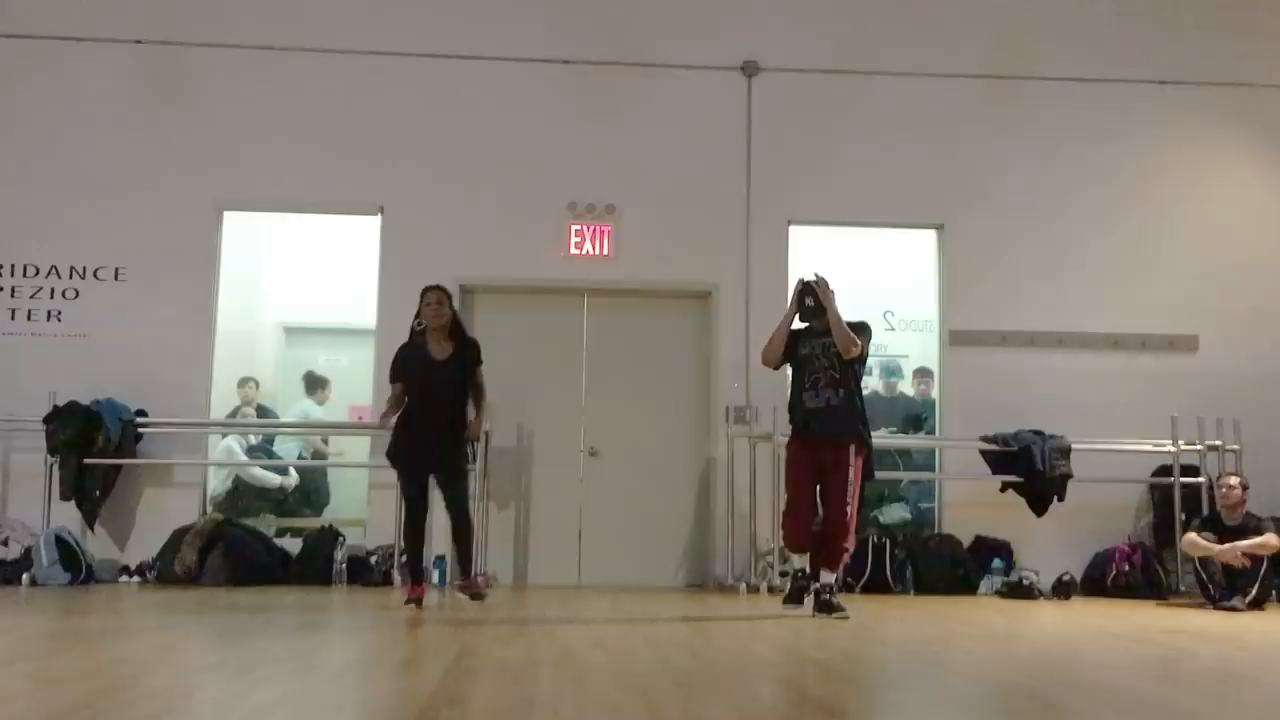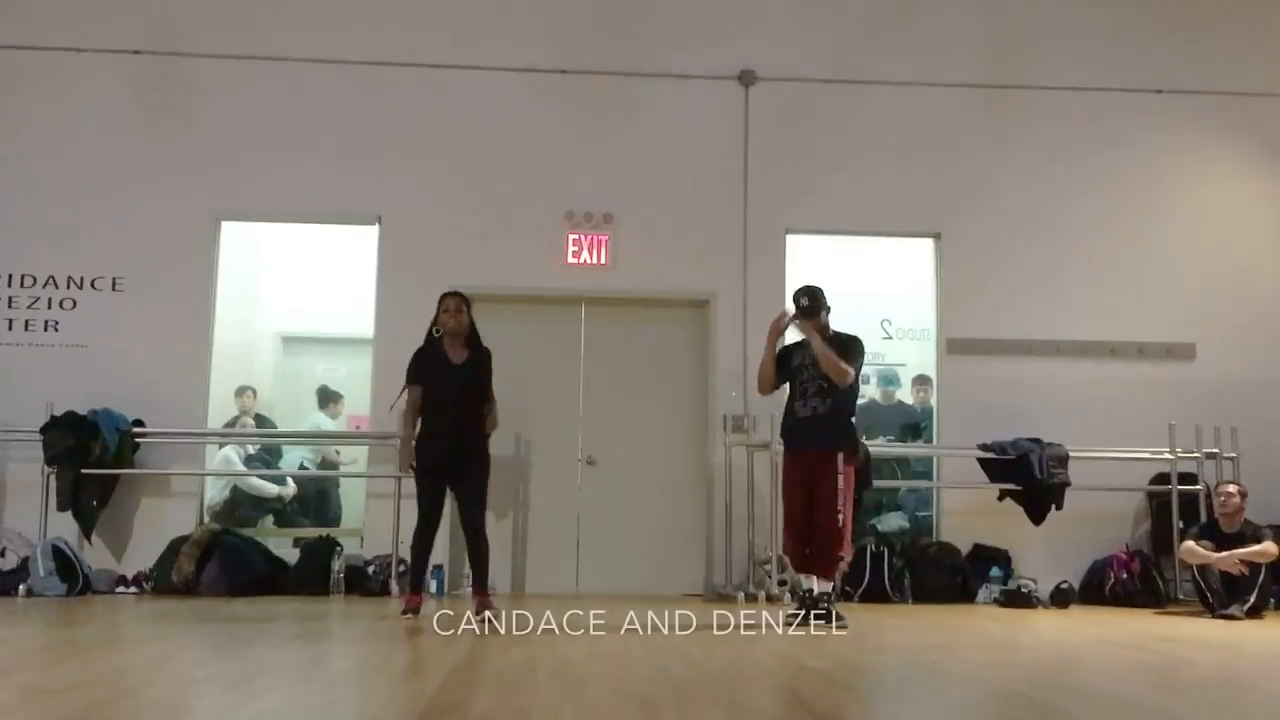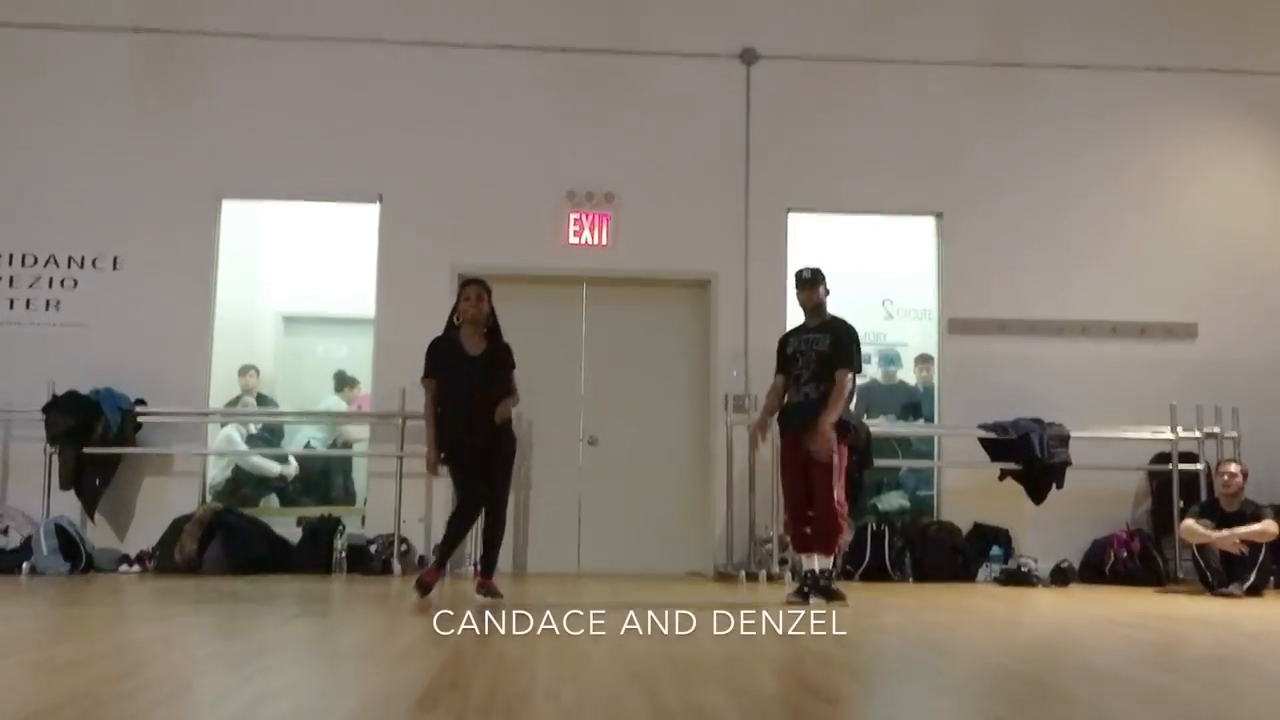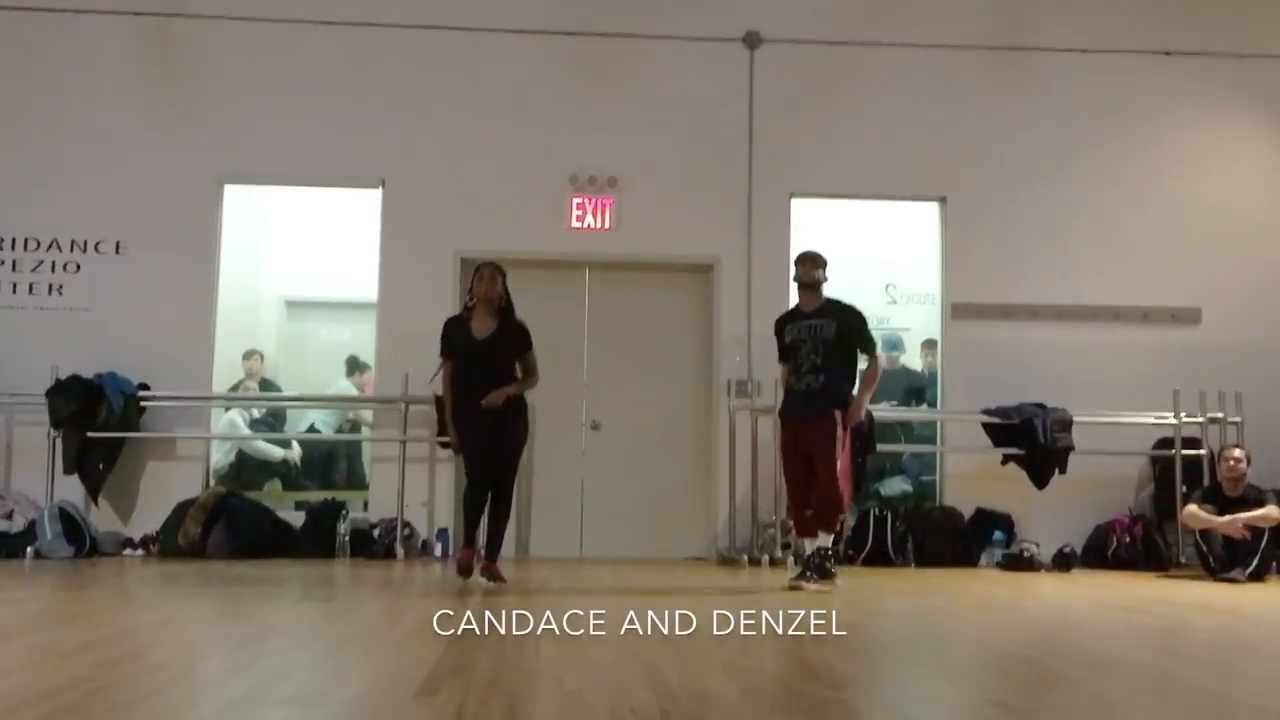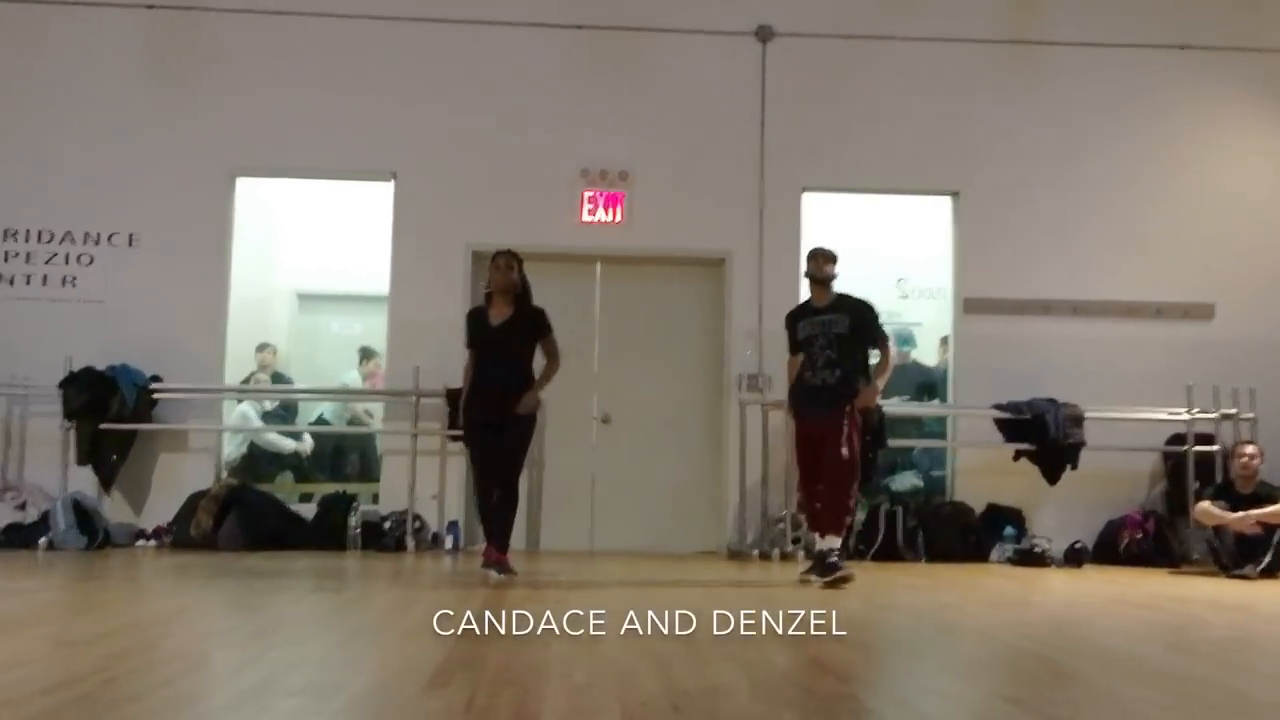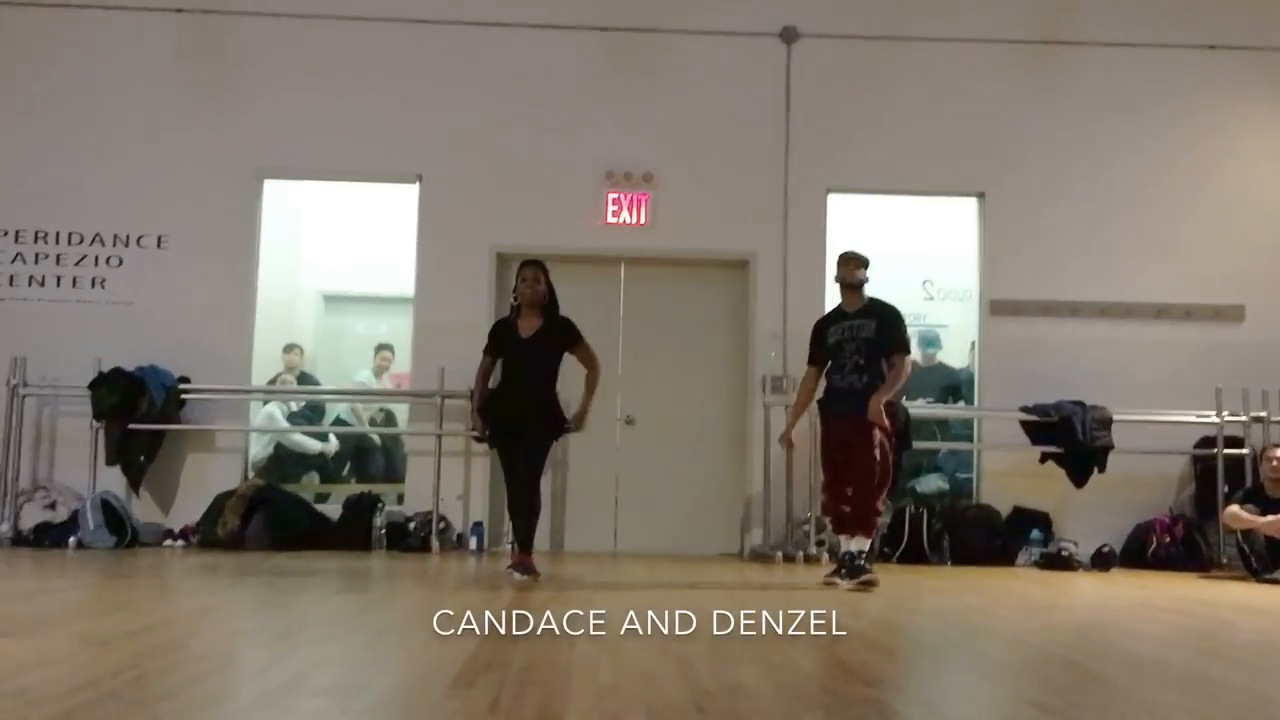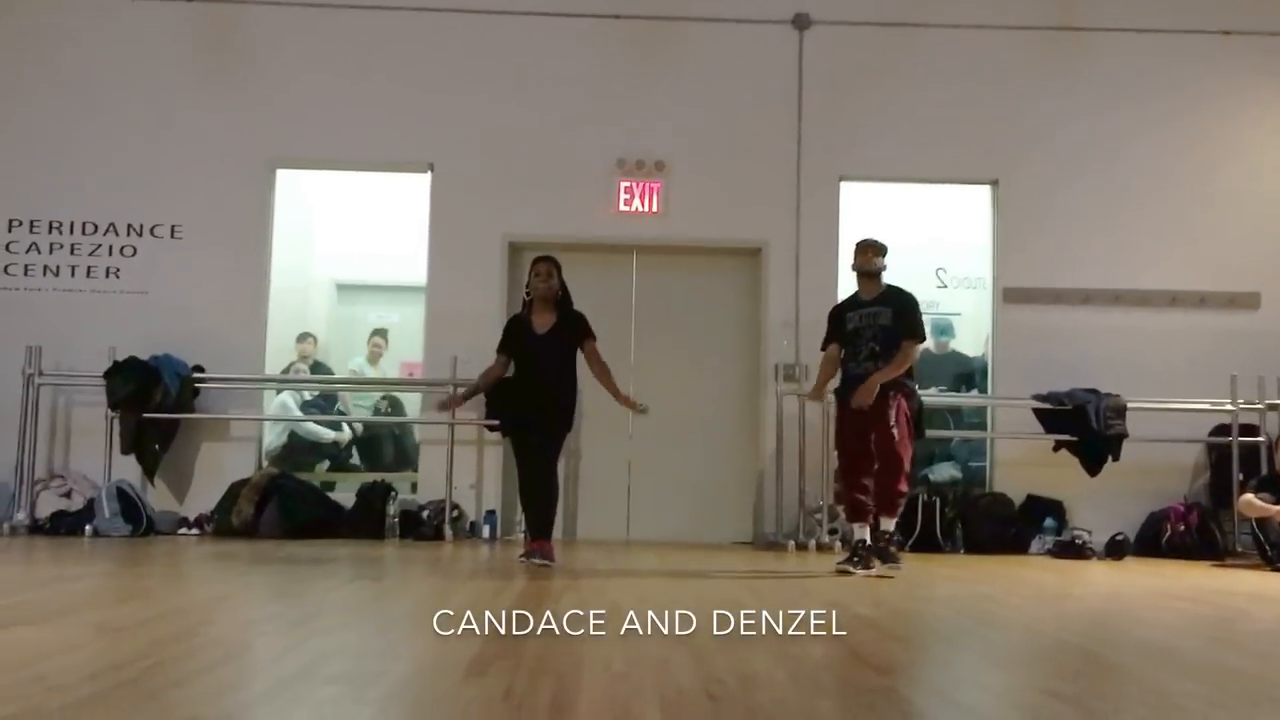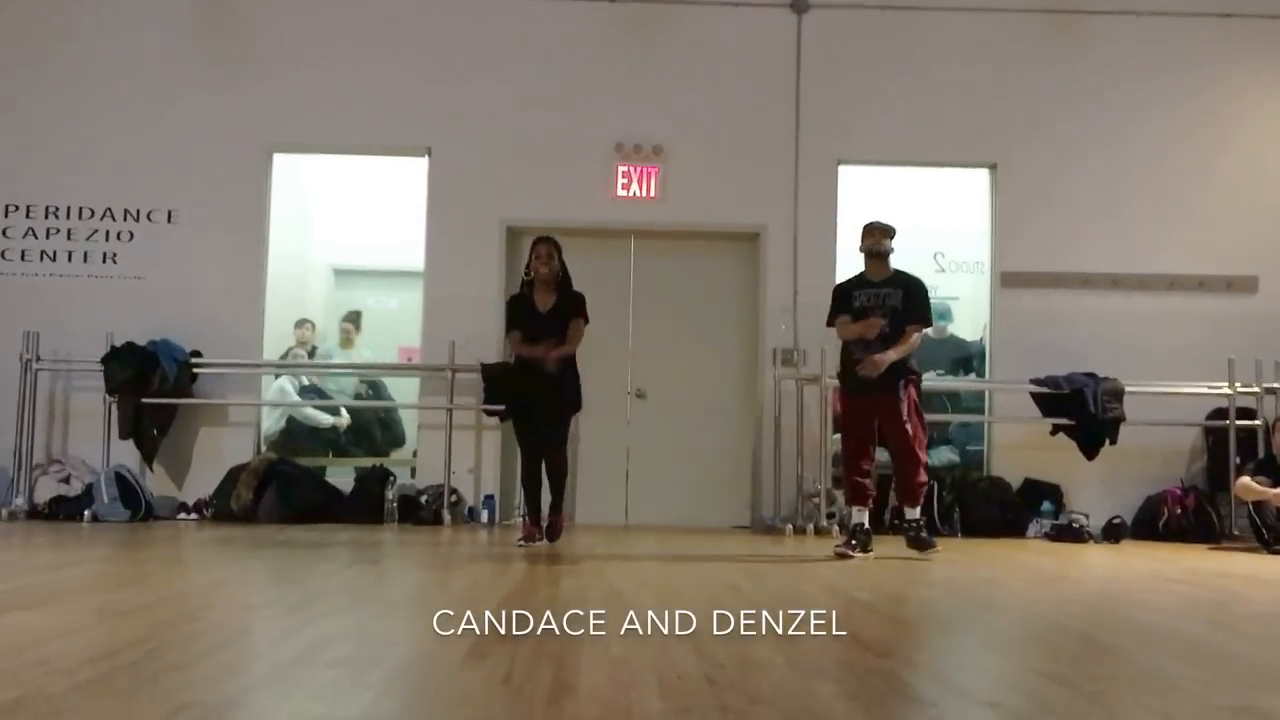
dt=0.2s
person 1, frame 1
left shoulder: (858, 330)
right shoulder: (796, 337)
left elbow: (849, 349)
right elbow: (768, 359)
left wrist: (829, 305)
right wrist: (791, 311)
left hip: (845, 438)
right hip: (804, 437)
left knee: (839, 516)
right knee: (797, 511)
left ankle: (826, 590)
right ankle: (800, 575)
person 1, frame 2
left shoulder: (849, 344)
right shoulder: (789, 353)
left elbow: (843, 377)
right elbow: (764, 387)
left wrist: (815, 339)
right wrist: (772, 341)
left hip: (835, 447)
right hip: (797, 447)
left knee: (832, 524)
right knee: (796, 524)
left ankle: (825, 600)
right ankle: (807, 595)
person 1, frame 3
left shoulder: (843, 332)
right shoulder: (790, 338)
left elbow: (845, 384)
right elbow: (778, 386)
left wrist: (826, 424)
right wrist: (762, 421)
left hip: (826, 431)
right hip: (792, 430)
left knee: (829, 502)
right knee: (797, 505)
left ankle: (824, 576)
right ankle: (808, 576)
person 1, frame 4
left shoulder: (845, 316)
right shoulder: (784, 323)
left elbow: (874, 360)
left wrist: (862, 398)
right wrist: (782, 406)
left hip: (831, 412)
right hip: (793, 416)
left knee: (829, 480)
right knee: (799, 488)
left ankle: (824, 553)
right ankle: (811, 557)
person 1, frame 5
left shoulder: (859, 310)
right shoulder: (795, 318)
left elbow: (884, 352)
left wrist: (874, 385)
right wrist: (791, 397)
left hip: (845, 406)
right hip: (807, 408)
left knee: (841, 479)
right knee: (812, 483)
left ankle: (833, 553)
right ankle: (822, 553)
person 1, frame 6
left shoulder: (886, 315)
right shoulder: (825, 324)
left elbow: (902, 366)
right elbow: (812, 374)
left wrist: (882, 399)
right wrist: (792, 422)
left hip: (872, 409)
right hip: (835, 411)
left knee: (870, 480)
right knee: (837, 485)
left ankle: (861, 557)
right ankle: (847, 555)
person 1, frame 7
left shoulder: (902, 302)
right shoulder: (841, 311)
left elbow: (909, 352)
right elbow: (831, 355)
left wrist: (876, 381)
right wrist: (821, 383)
left hip: (891, 391)
right hip: (851, 398)
left knee: (892, 458)
right knee: (852, 471)
left ankle: (885, 537)
right ankle: (862, 546)
person 1, frame 8
left shoulder: (911, 286)
right shoulder: (846, 290)
left elbow: (913, 335)
right elbow: (841, 329)
left wrist: (887, 357)
right wrist: (862, 327)
left hip: (897, 378)
right hip: (856, 382)
left knee: (908, 451)
right knee: (855, 457)
left ankle: (914, 525)
right ankle: (860, 531)
person 2, frame 1
left shoulder: (468, 348)
right shoulder: (408, 352)
left elbow: (477, 389)
right elbow: (396, 398)
left wrist: (479, 416)
right wrist: (388, 414)
left hip: (451, 443)
right hip: (411, 442)
left knee: (459, 509)
right knee: (416, 512)
left ankle: (467, 577)
right ankle: (416, 583)
person 2, frame 2
left shoulder: (481, 356)
right shoulder: (424, 357)
right elbow: (412, 406)
left wrist: (492, 413)
right wrist: (407, 445)
left hip: (472, 452)
right hip: (432, 451)
left knee: (474, 522)
right knee: (428, 522)
left ankle: (482, 595)
right ankle: (414, 593)
person 2, frame 3
left shoulder: (501, 349)
right shoulder: (441, 347)
left elbow: (512, 392)
right elbow: (430, 400)
left wrist: (508, 402)
right wrist: (431, 444)
left hip: (498, 438)
right hip: (459, 438)
left knee: (497, 506)
right knee: (470, 503)
left ankle: (486, 576)
right ankle: (436, 566)
person 2, frame 4
left shoulder: (515, 330)
right shoulder: (453, 327)
left elbow: (531, 376)
right elbow: (448, 376)
left wrist: (507, 391)
right wrist: (451, 420)
left hip: (509, 417)
right hip: (470, 418)
left knee: (503, 487)
right knee: (477, 483)
left ankle: (491, 560)
right ankle: (468, 546)
person 2, frame 5
left shoulder: (531, 316)
right shoulder: (475, 317)
left elbow: (553, 360)
left wrist: (533, 392)
right wrist: (464, 404)
left hip: (516, 409)
right hip: (480, 408)
left knee: (508, 478)
right knee: (483, 478)
left ankle: (500, 552)
right ankle: (490, 544)
person 2, frame 6
left shoulder: (560, 327)
right shoulder: (502, 328)
left elbow: (592, 365)
right elbow: (486, 369)
left wrist: (583, 408)
right wrist: (477, 410)
left hip: (541, 417)
right hip: (504, 416)
left knee: (529, 482)
right knee: (514, 483)
left ankle: (525, 556)
right ankle: (520, 551)
person 2, frame 7
left shoulder: (574, 321)
right shoulder: (515, 324)
left elbow: (595, 361)
right elbow: (497, 368)
left wrist: (618, 394)
right wrist: (464, 395)
left hip: (556, 408)
right hip: (521, 408)
left knee: (546, 468)
right knee: (527, 473)
left ankle: (546, 540)
right ankle: (534, 540)
person 2, frame 8
left shoulder: (573, 300)
right shoulder: (517, 303)
left elbow: (573, 343)
right elbow: (516, 346)
left wrist: (555, 354)
right wrist: (539, 351)
left hip: (561, 389)
right hip: (525, 389)
left knee: (555, 451)
right knee: (530, 454)
left ankle: (556, 514)
right ankle: (533, 523)
